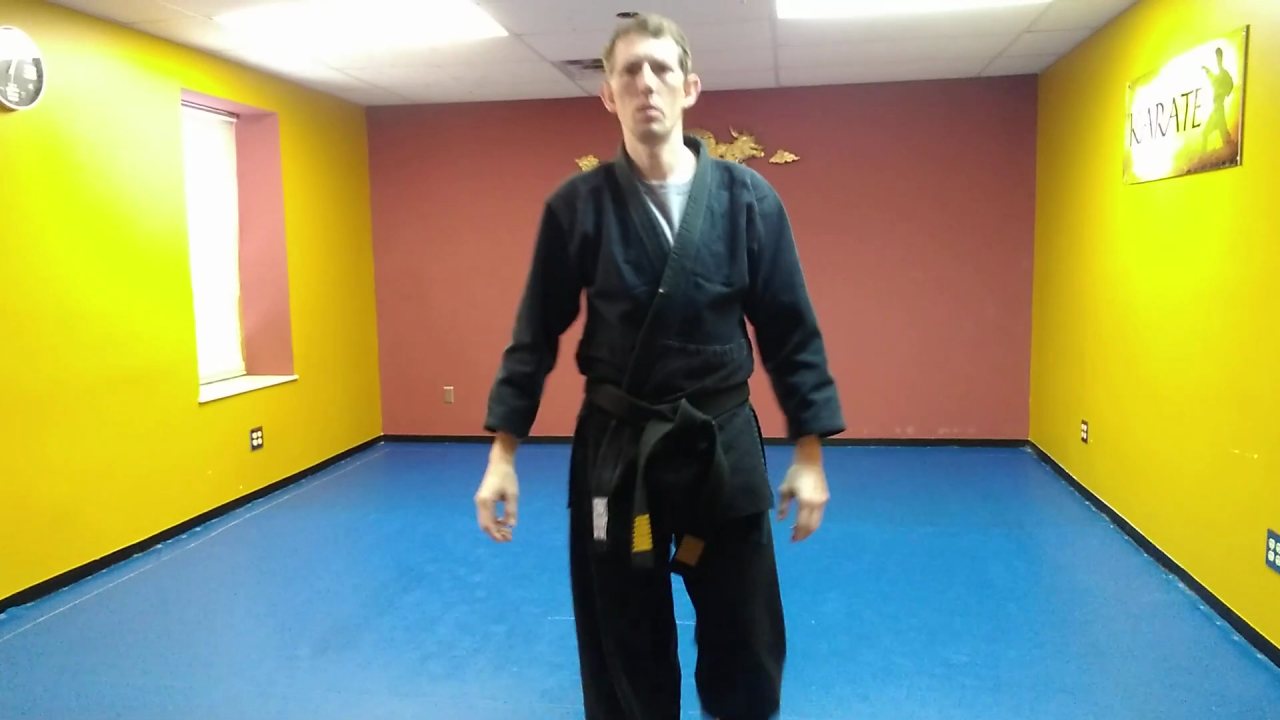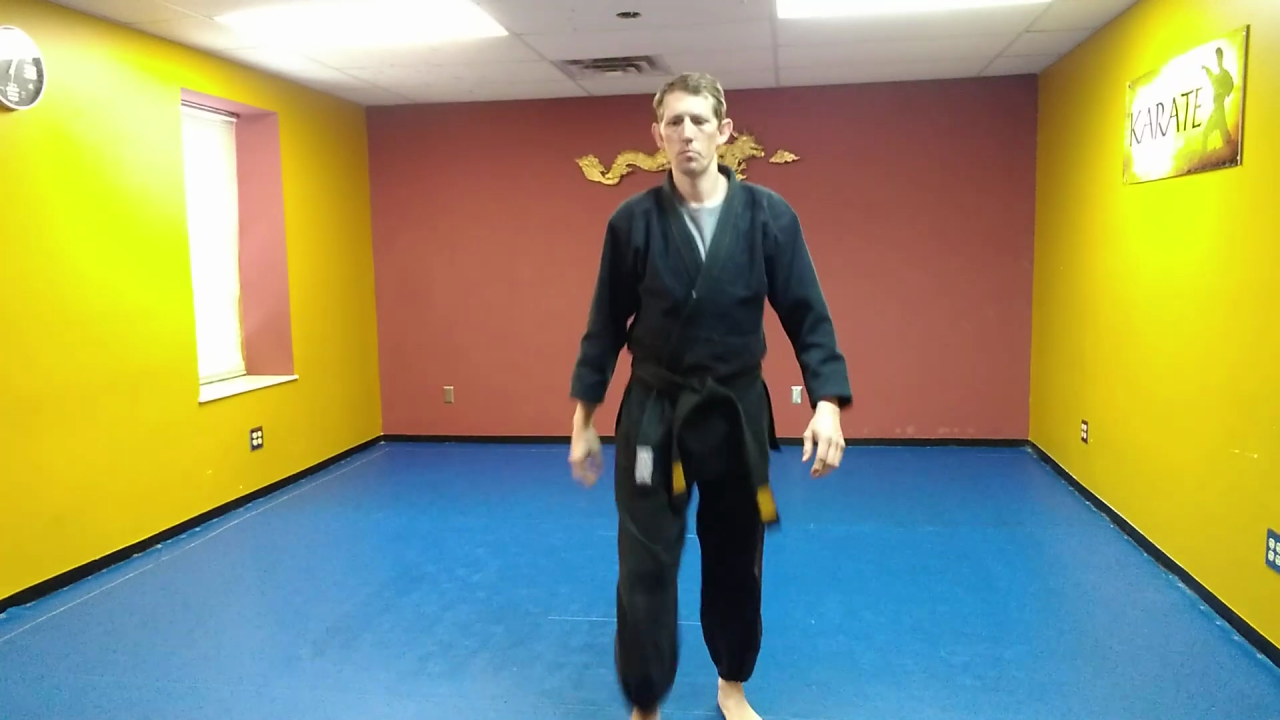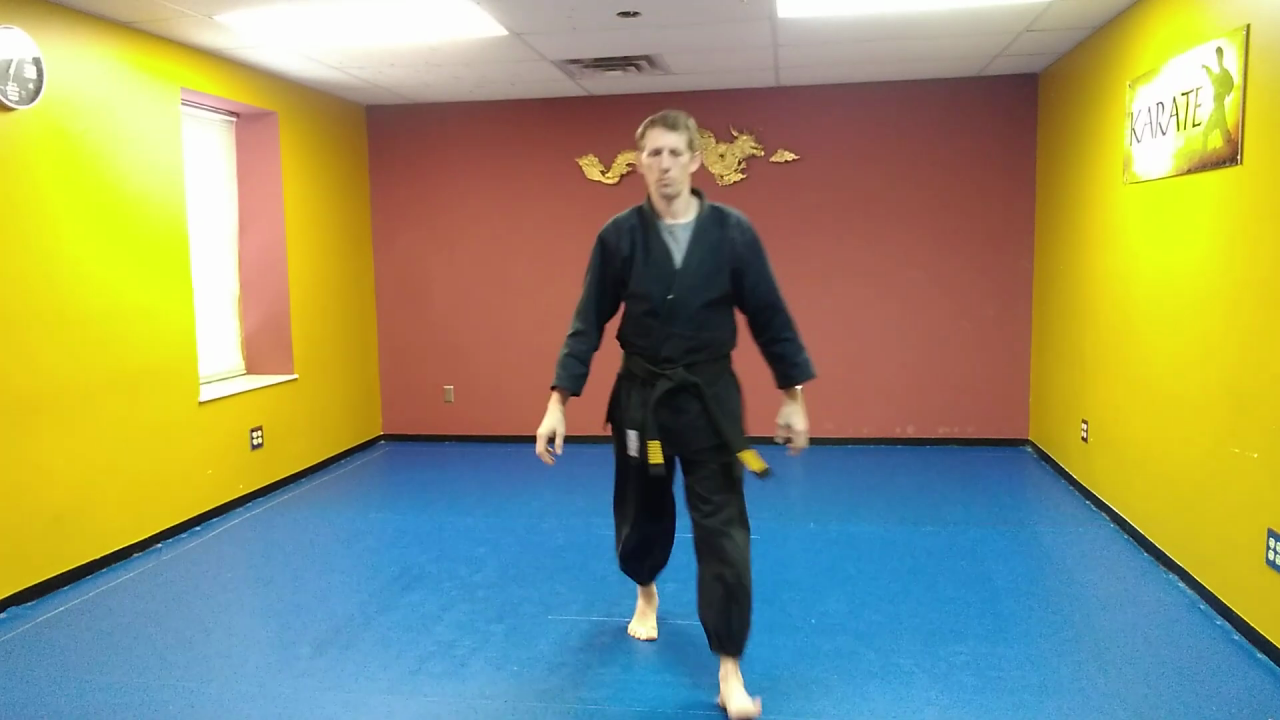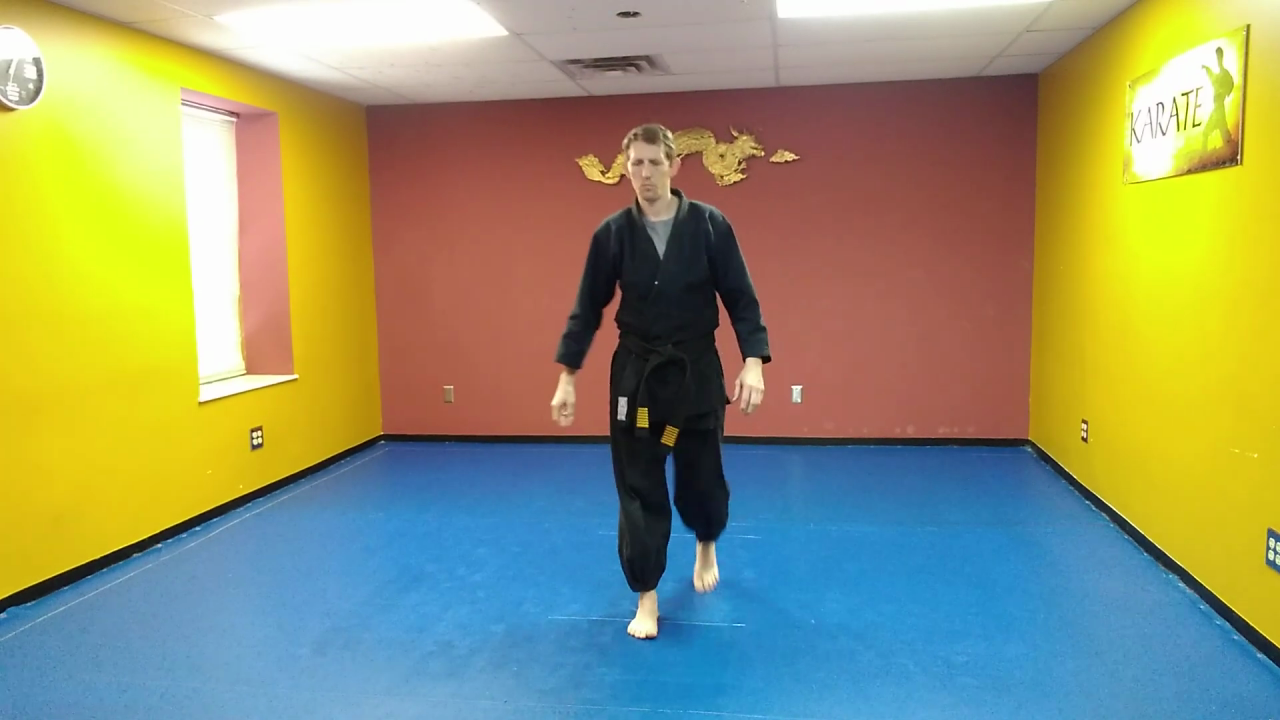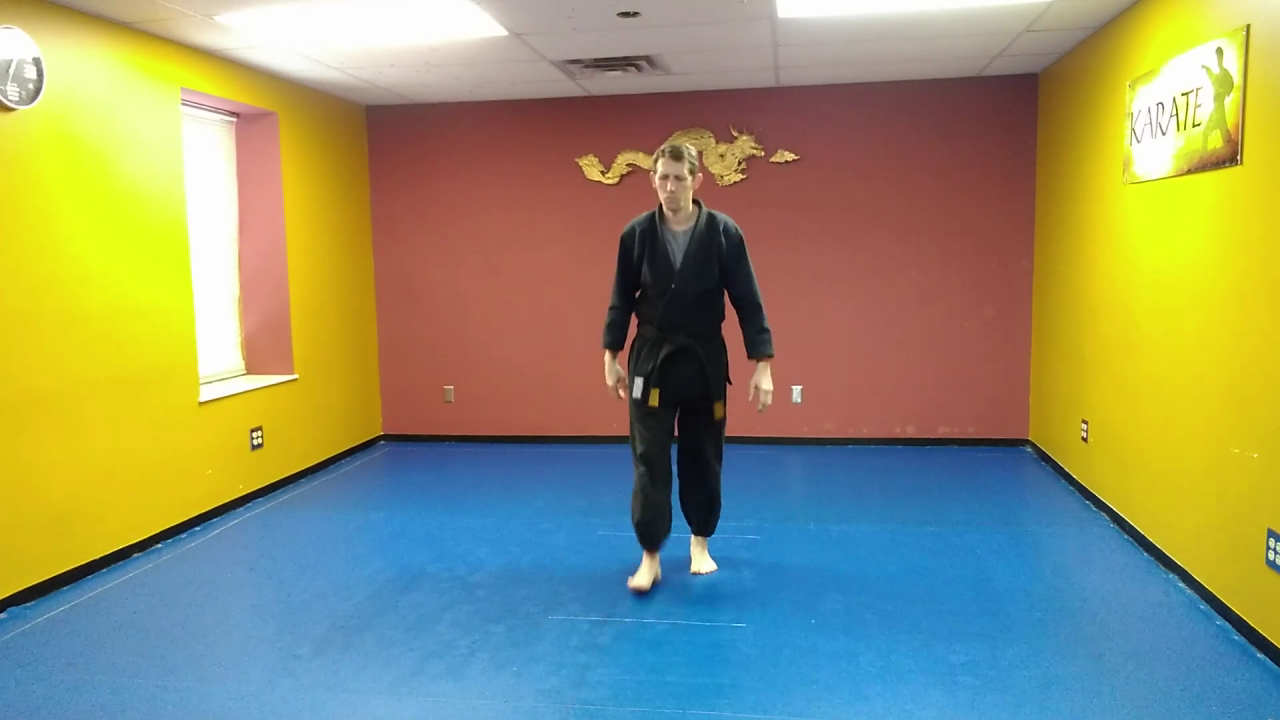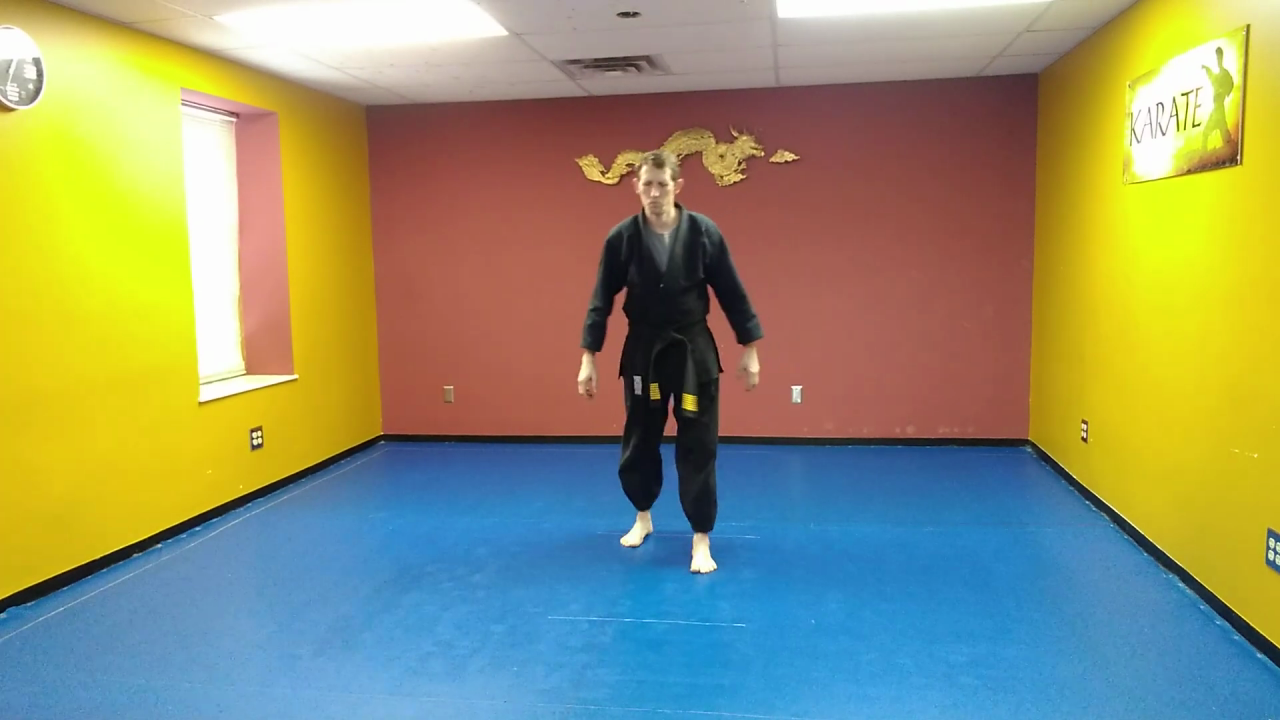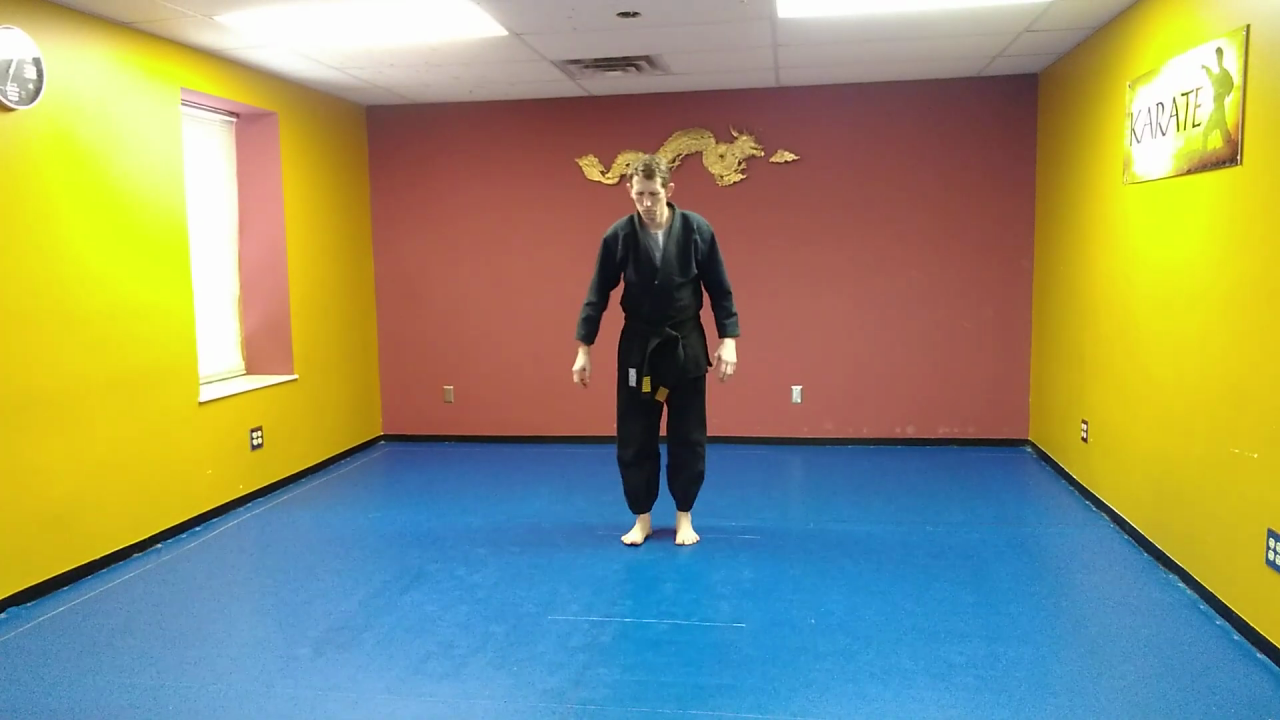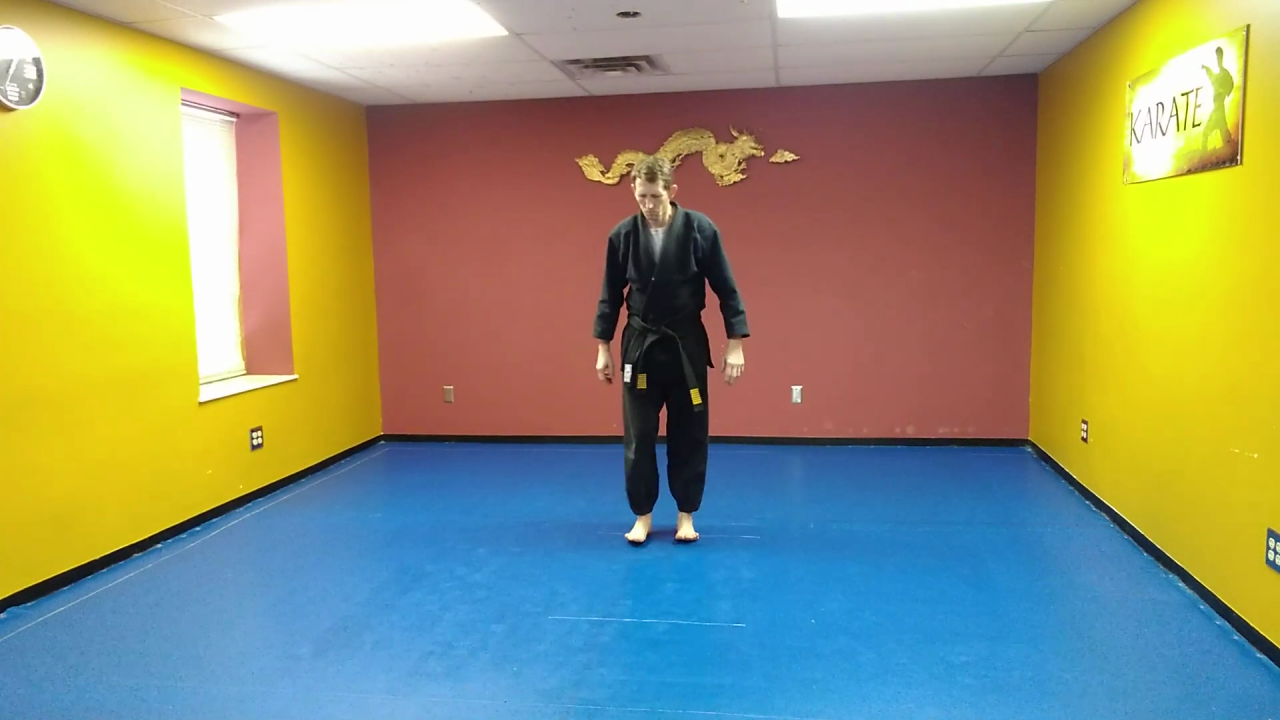
dt=0.4s
person 1, frame 1
left shoulder: (748, 198)
right shoulder: (577, 204)
left elbow: (790, 330)
right elbow: (536, 334)
left wrist: (810, 445)
right wrist: (503, 452)
left hip: (723, 444)
right hip: (616, 448)
left knee: (748, 638)
right knee: (625, 649)
person 1, frame 2
left shoulder: (768, 216)
right shoulder: (633, 221)
left elbow: (807, 318)
right elbow: (604, 324)
left wrist: (827, 405)
right wrist: (582, 418)
left hip: (737, 411)
right hip: (654, 412)
left knee: (735, 565)
right knee: (646, 574)
person 1, frame 3
left shoulder: (732, 230)
right shoulder: (619, 234)
left elbow: (769, 316)
right elbow: (588, 321)
left wrist: (793, 394)
right wrist: (558, 401)
left hip: (710, 394)
right hip: (641, 393)
left knee: (722, 531)
right knee: (641, 514)
right ankle: (645, 595)
person 1, frame 4
left shoulder: (709, 224)
right shoulder: (612, 232)
left elbow: (741, 298)
right elbow: (588, 308)
left wrist: (753, 361)
right wrist: (567, 376)
left hip: (696, 368)
right hip: (635, 370)
left knee: (700, 476)
right knee: (639, 487)
left ankle: (706, 547)
right ankle: (646, 600)
person 1, frame 5
left shoulder: (723, 232)
right shoulder: (637, 233)
left elbow: (748, 302)
right elbow: (622, 300)
left wrist: (761, 366)
right wrist: (612, 358)
left hip: (703, 357)
right hip: (651, 355)
left knee: (702, 457)
right knee: (649, 459)
left ankle: (700, 542)
right ankle: (650, 558)
person 1, frame 6
left shoulder: (704, 232)
right shoulder: (622, 237)
left elbow: (731, 293)
right elbow: (602, 298)
left wrist: (749, 348)
right wrist: (588, 357)
left hip: (693, 349)
right hip: (644, 349)
left knee: (700, 446)
right knee: (639, 442)
left ankle: (701, 540)
right ankle: (643, 515)
person 1, frame 7
left shoulder: (697, 229)
right shoulder: (618, 235)
left elbow: (719, 289)
right elbow: (598, 295)
left wrist: (728, 341)
right wrist: (584, 349)
left hip: (686, 343)
right hip: (639, 345)
left knee: (688, 437)
right knee: (635, 438)
left ankle: (684, 516)
right ankle: (642, 518)
person 1, frame 8
left shoulder: (700, 229)
right shoulder: (623, 234)
left elbow: (727, 289)
right elbow: (611, 294)
left wrist: (735, 344)
right wrist: (603, 348)
left hip: (686, 342)
right hip: (640, 343)
left knee: (689, 435)
right knee: (639, 435)
left ankle: (685, 515)
right ankle: (642, 517)
